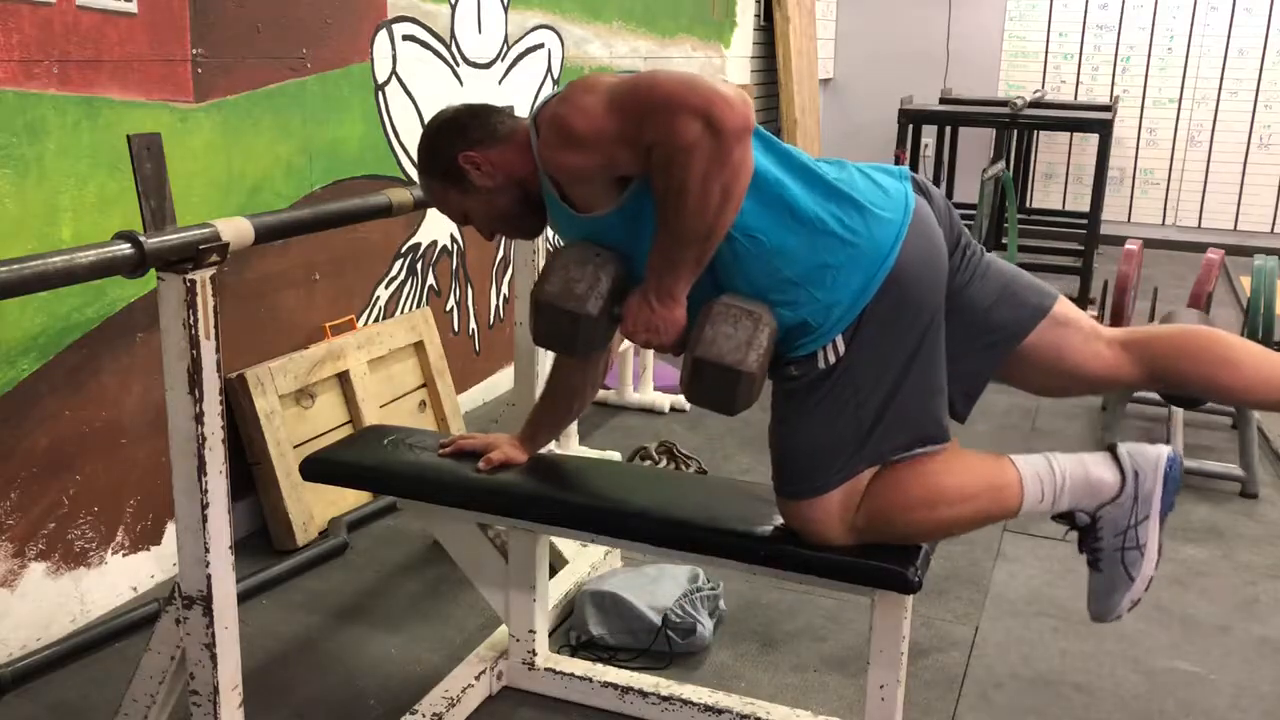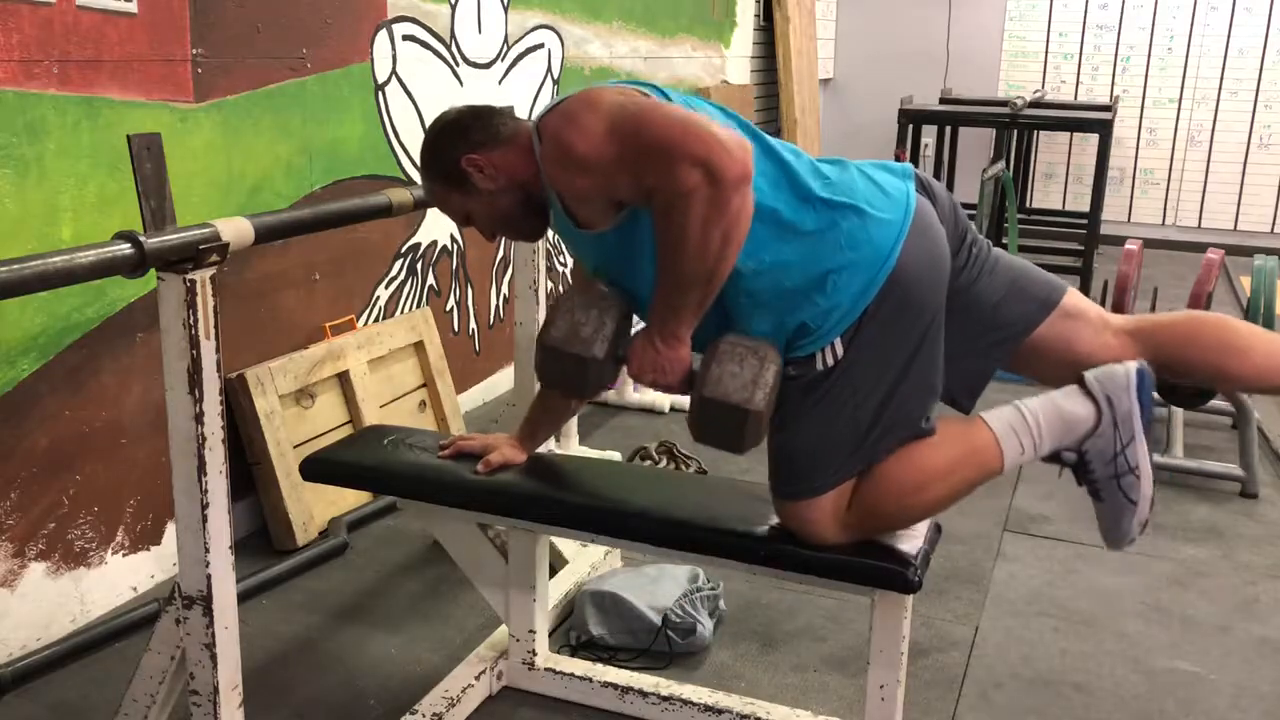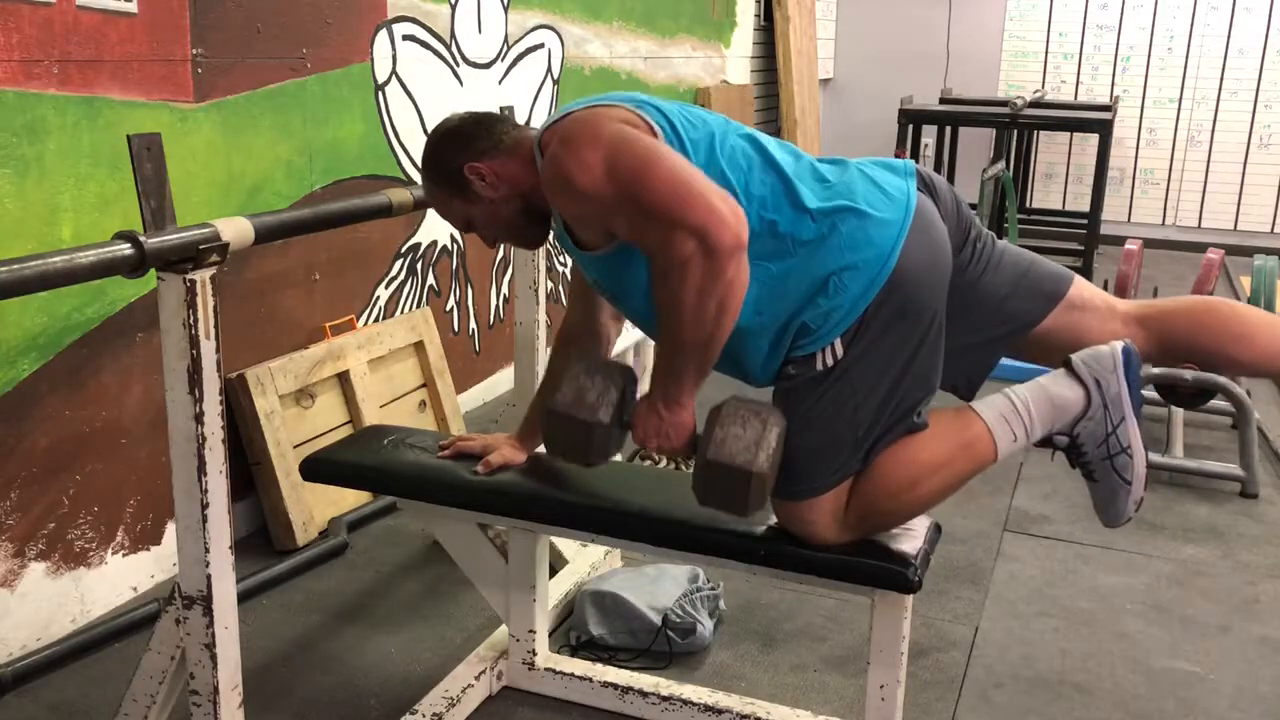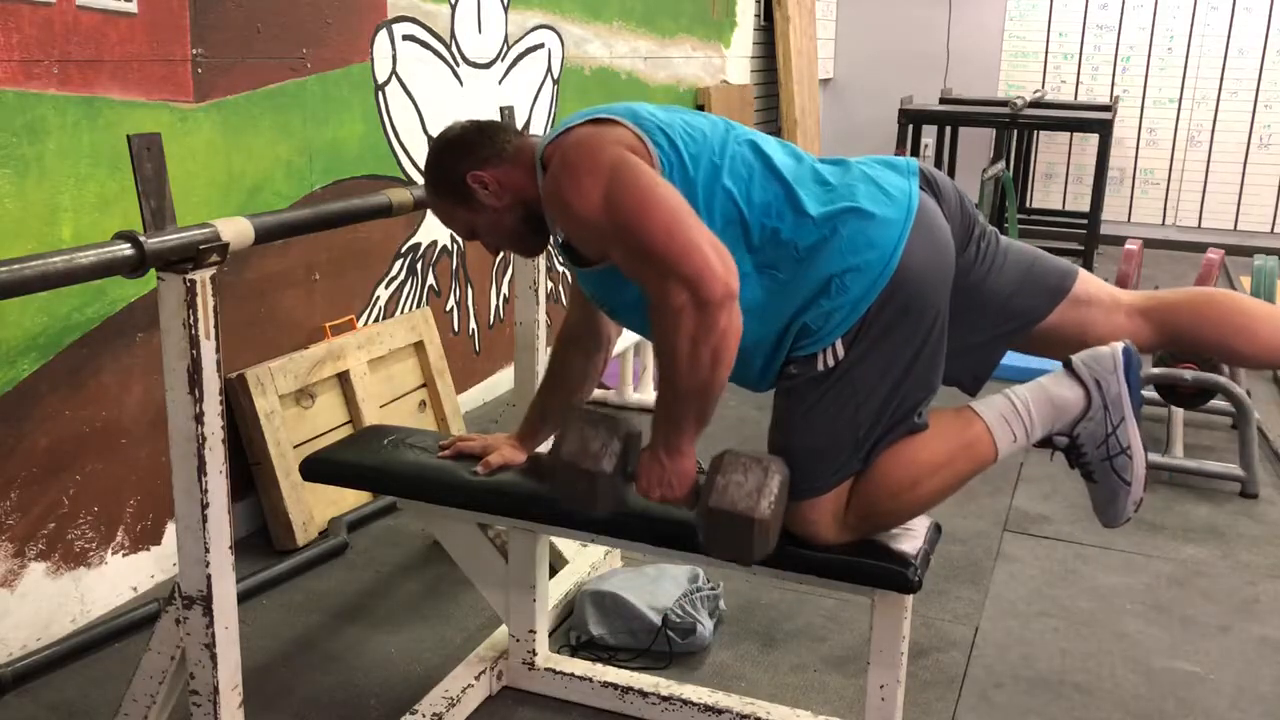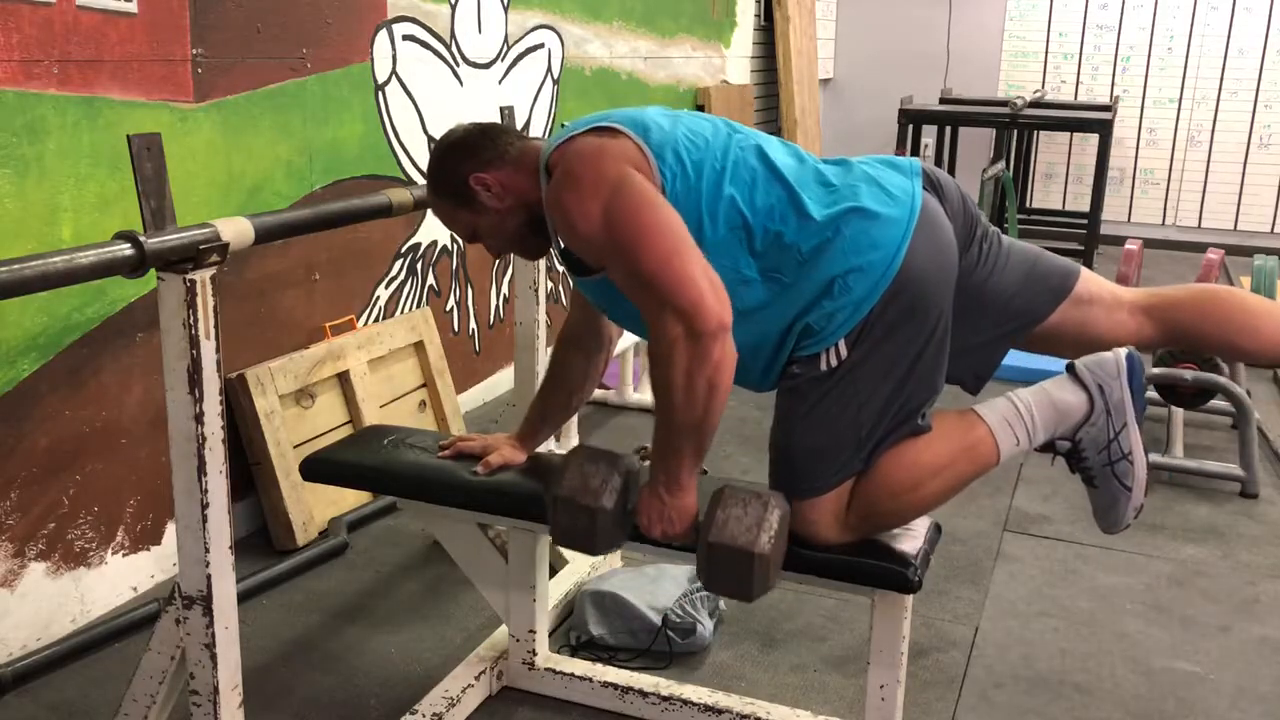
dt=0.2s
person 1, frame 1
left shoulder: (568, 130)
right shoulder: (577, 188)
left elbow: (721, 115)
left wrist: (668, 287)
right wrist: (526, 441)
left hip: (852, 275)
right hip: (896, 224)
left knee: (825, 517)
right knee: (1113, 354)
left ankle: (1093, 482)
person 1, frame 2
left shoulder: (575, 140)
right shoulder: (582, 191)
left elbow: (720, 170)
left wrist: (671, 333)
right wrist: (525, 438)
left hip: (856, 275)
right hip: (899, 218)
left knee: (821, 517)
right knee: (1121, 339)
left ankle: (1070, 419)
person 1, frame 3
left shoulder: (577, 160)
right shoulder: (586, 190)
left elbow: (716, 239)
right elbow: (588, 327)
left wrist: (671, 398)
right wrist: (524, 438)
left hip: (859, 275)
right hip: (903, 214)
left knee: (818, 516)
right knee: (1133, 327)
left ankle: (1058, 405)
person 1, frame 4
left shoulder: (577, 178)
right shoulder: (594, 165)
left elbow: (708, 292)
right elbow: (588, 328)
left wrist: (672, 448)
right wrist: (525, 440)
left hip: (862, 274)
right hip: (905, 210)
left knee: (819, 516)
right knee: (1135, 318)
left ankle: (1055, 404)
person 1, frame 5
left shoulder: (581, 190)
right shoulder: (598, 164)
left elbow: (701, 325)
right elbow: (589, 331)
left wrist: (673, 484)
right wrist: (524, 439)
left hip: (866, 274)
right hip: (909, 211)
left knee: (821, 517)
right knee: (1138, 315)
left ankle: (1059, 408)
